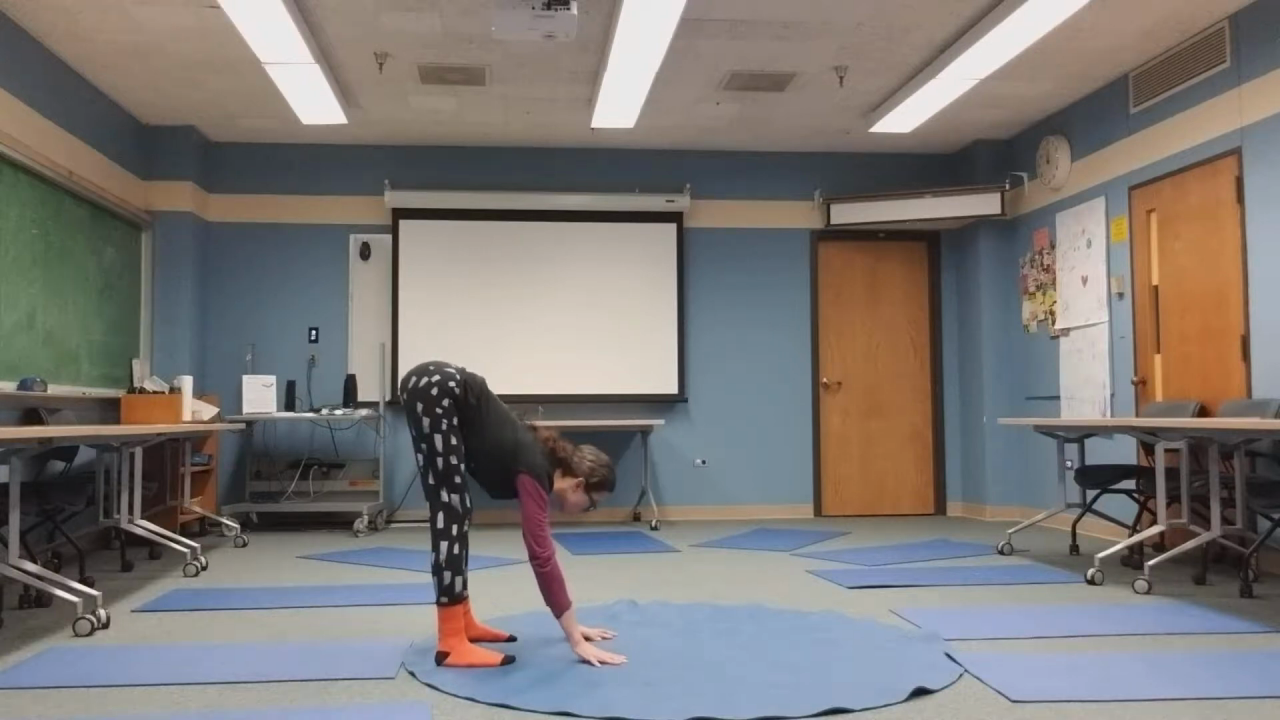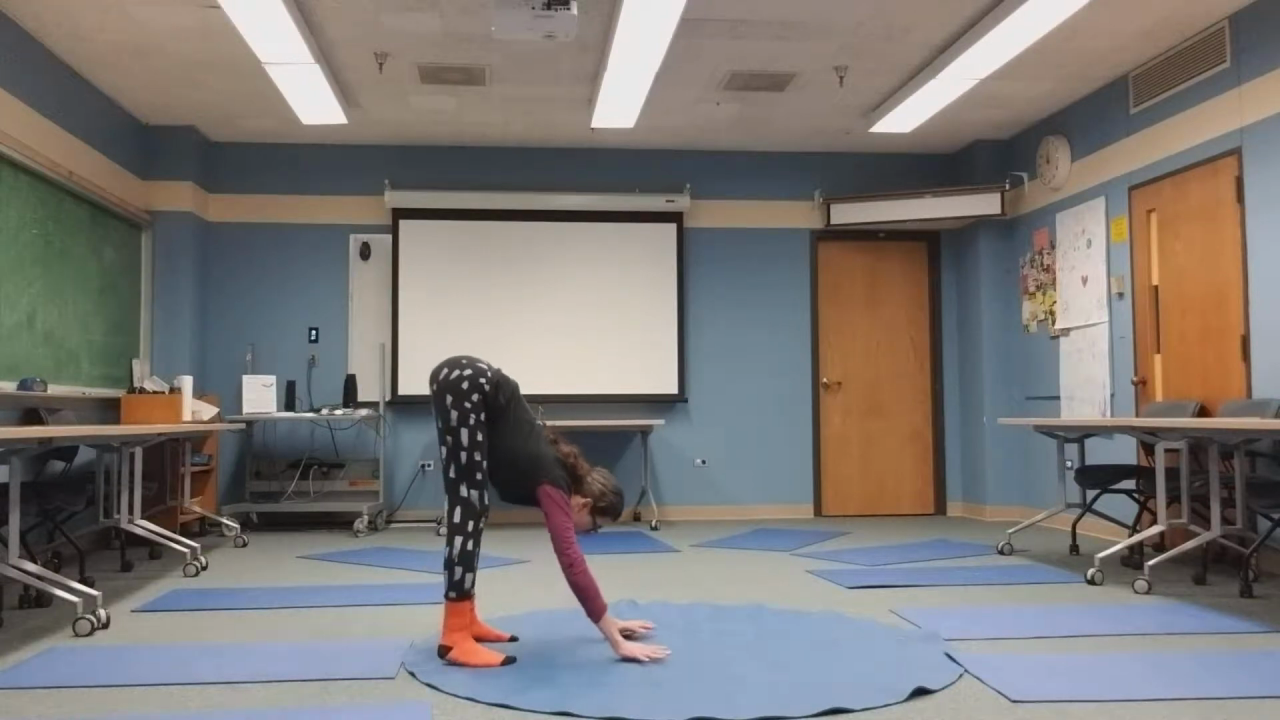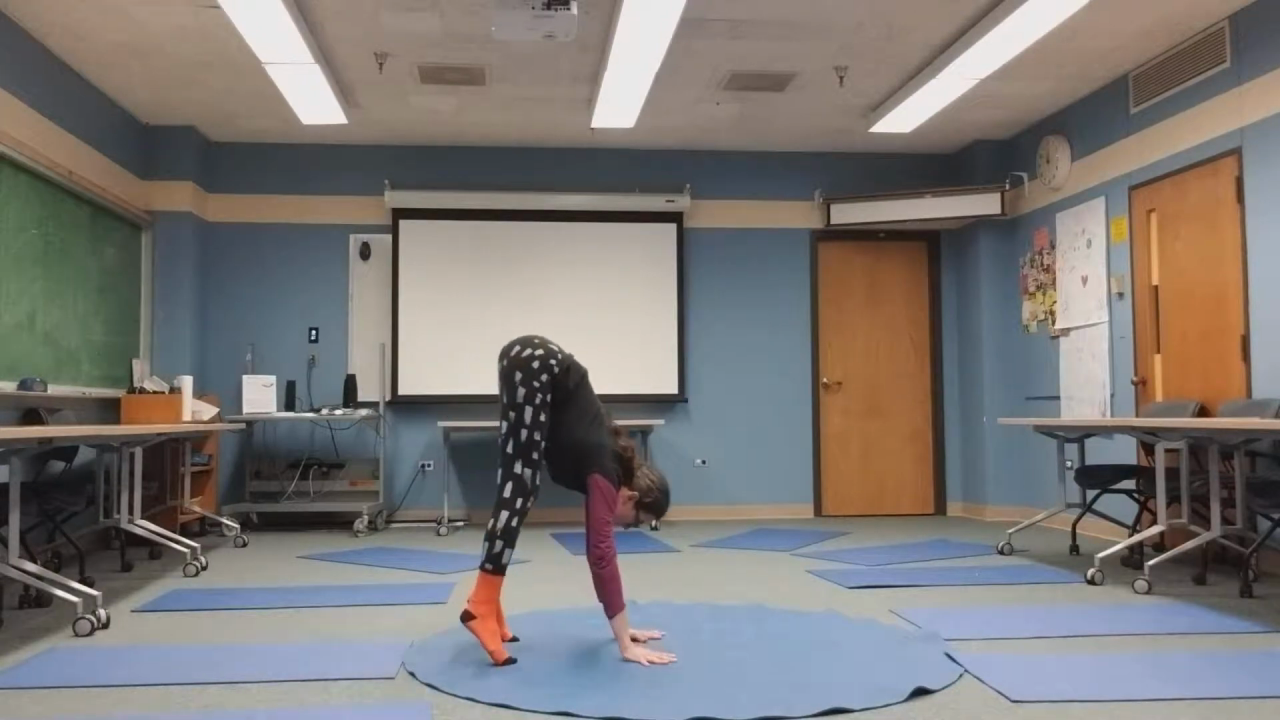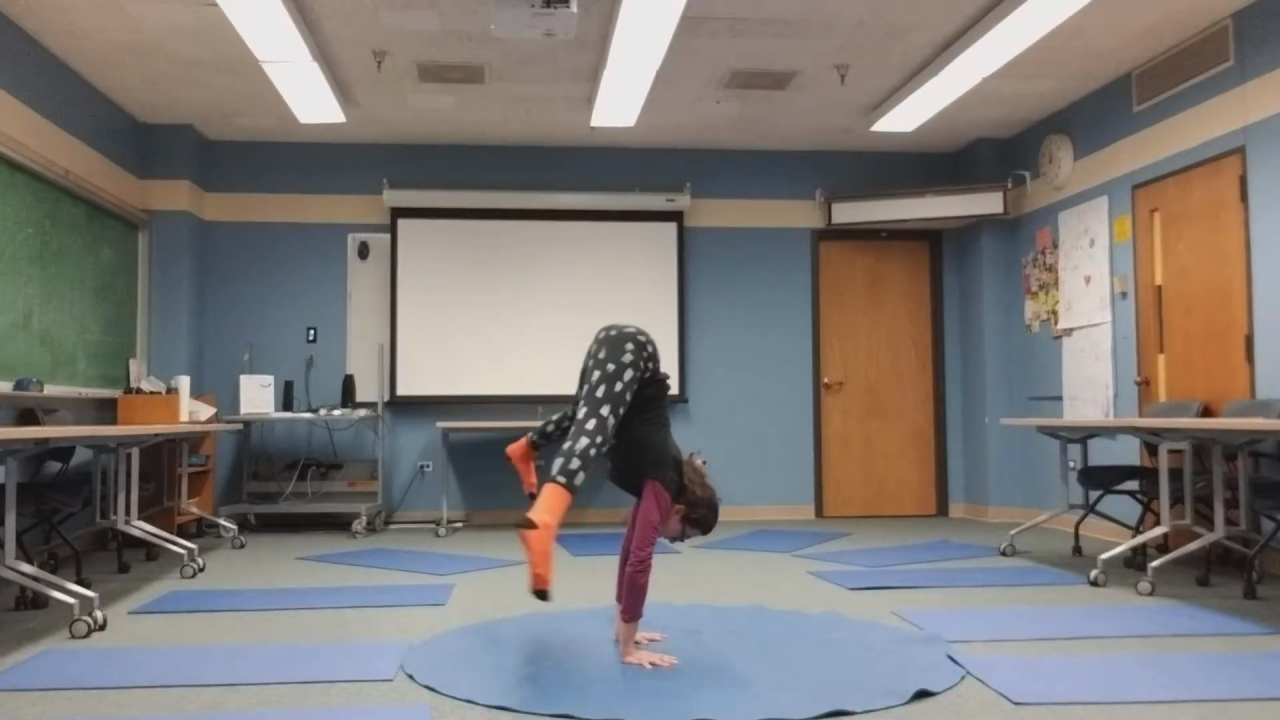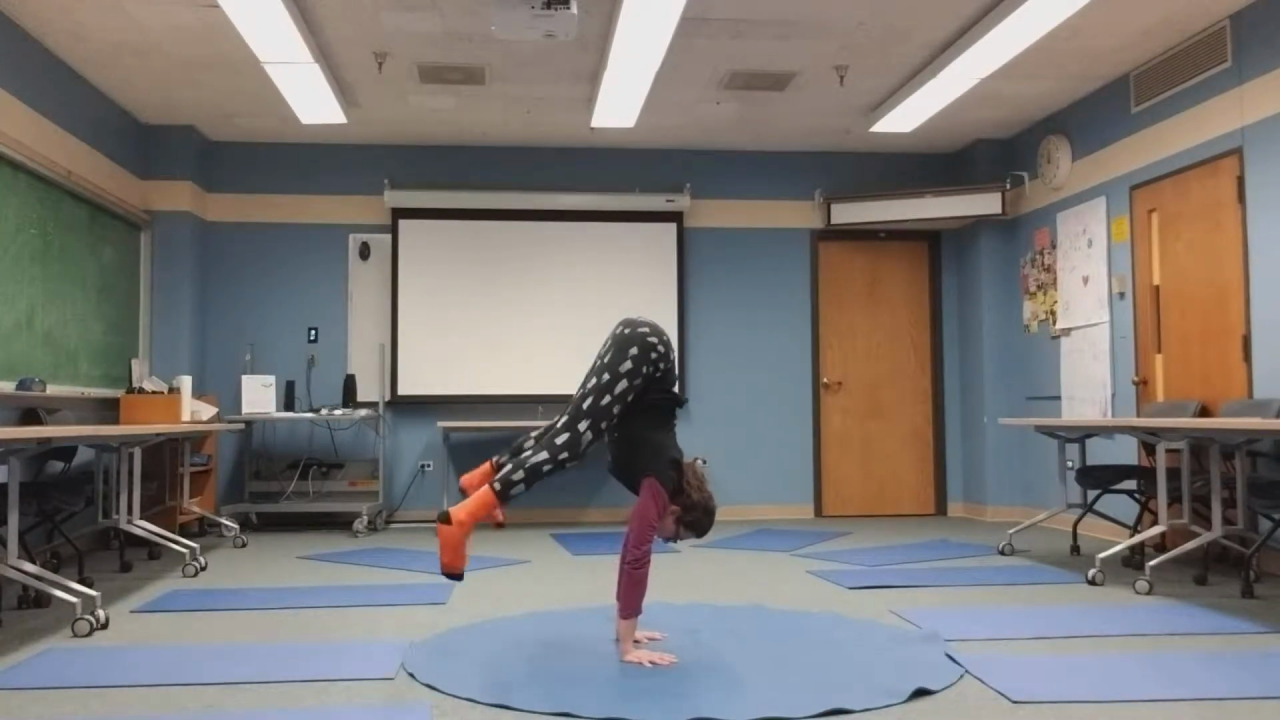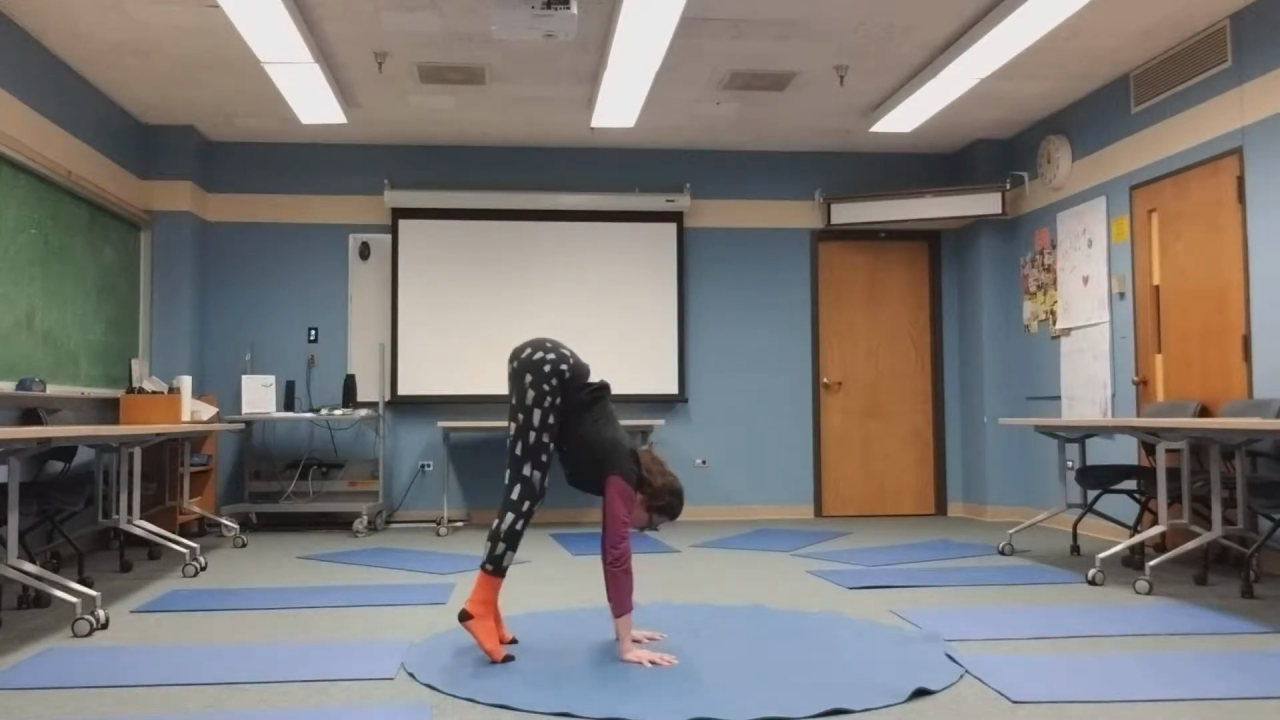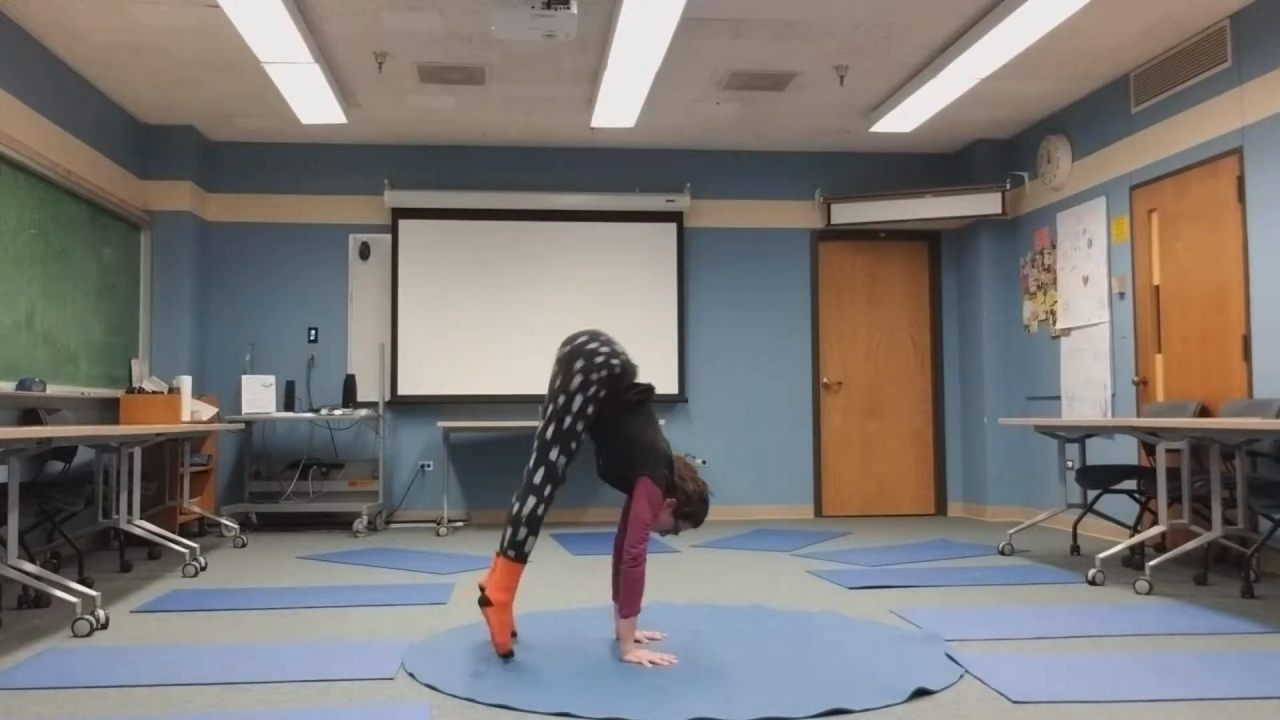
dt=0.7s
person 1, frame 1
left shoulder: (542, 465)
right shoulder: (535, 471)
left elbow: (541, 554)
right elbow: (542, 557)
left wrist: (572, 627)
right wrist: (576, 641)
left hip: (442, 391)
right hip: (433, 389)
left knee: (455, 512)
right knee: (451, 513)
left ankle: (463, 621)
right ankle: (452, 642)
person 1, frame 2
left shoulder: (558, 475)
right shoulder: (553, 482)
left elbow: (570, 561)
right elbow: (572, 563)
left wrist: (610, 624)
right wrist: (617, 641)
left hip: (469, 384)
right hip: (465, 384)
left knee: (470, 508)
right knee: (469, 509)
left ankle: (465, 620)
right ankle: (455, 636)
person 1, frame 3
left shoulder: (605, 468)
right shoulder: (606, 473)
left elbow: (599, 549)
right elbow: (602, 553)
left wrist: (622, 629)
right wrist: (625, 644)
right hip: (532, 363)
left knee: (519, 487)
right knee: (519, 488)
left ankle: (488, 605)
right ankle: (482, 606)
person 1, frame 4
left shoulder: (654, 481)
right shoulder: (663, 485)
left elbow: (631, 550)
right elbow: (639, 560)
left wrist: (623, 626)
right wrist: (627, 647)
left hip: (618, 350)
left knee: (582, 420)
left ankle: (525, 449)
right ankle: (543, 524)
person 1, frame 5
left shoulder: (660, 477)
right shoulder: (661, 483)
left elbow: (632, 548)
right elbow: (636, 557)
left wrist: (625, 627)
right wrist: (628, 646)
left knee: (566, 435)
right knee: (567, 444)
left ankle: (488, 477)
right ankle: (463, 519)
person 1, frame 6
left shoulder: (619, 472)
right shoulder: (623, 477)
left elbow: (612, 550)
right elbow: (618, 555)
left wrist: (623, 629)
right wrist: (626, 646)
right hip: (542, 366)
left knee: (526, 492)
right knee: (525, 493)
right ankle: (480, 607)
person 1, frame 7
left shoulder: (647, 478)
right shoulder: (654, 480)
left elbow: (625, 546)
right elbow: (633, 556)
left wrist: (623, 625)
right wrist: (628, 645)
left ankle: (497, 588)
right ankle: (499, 590)
